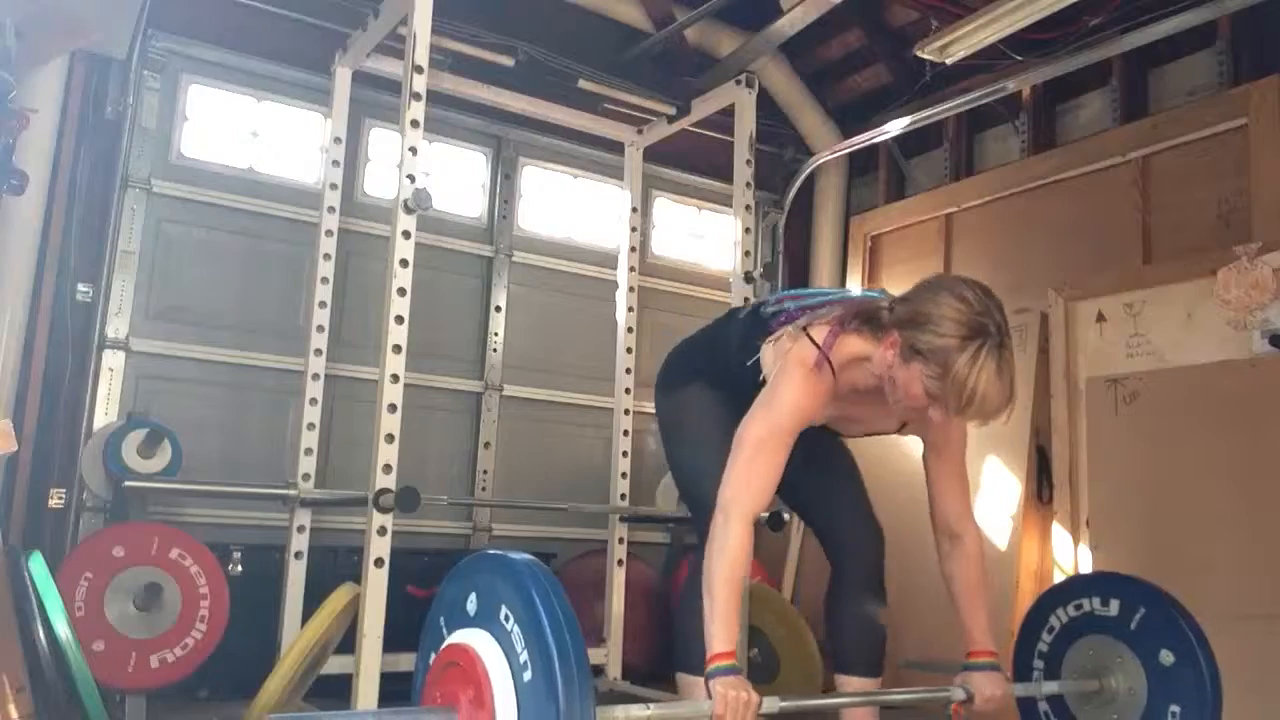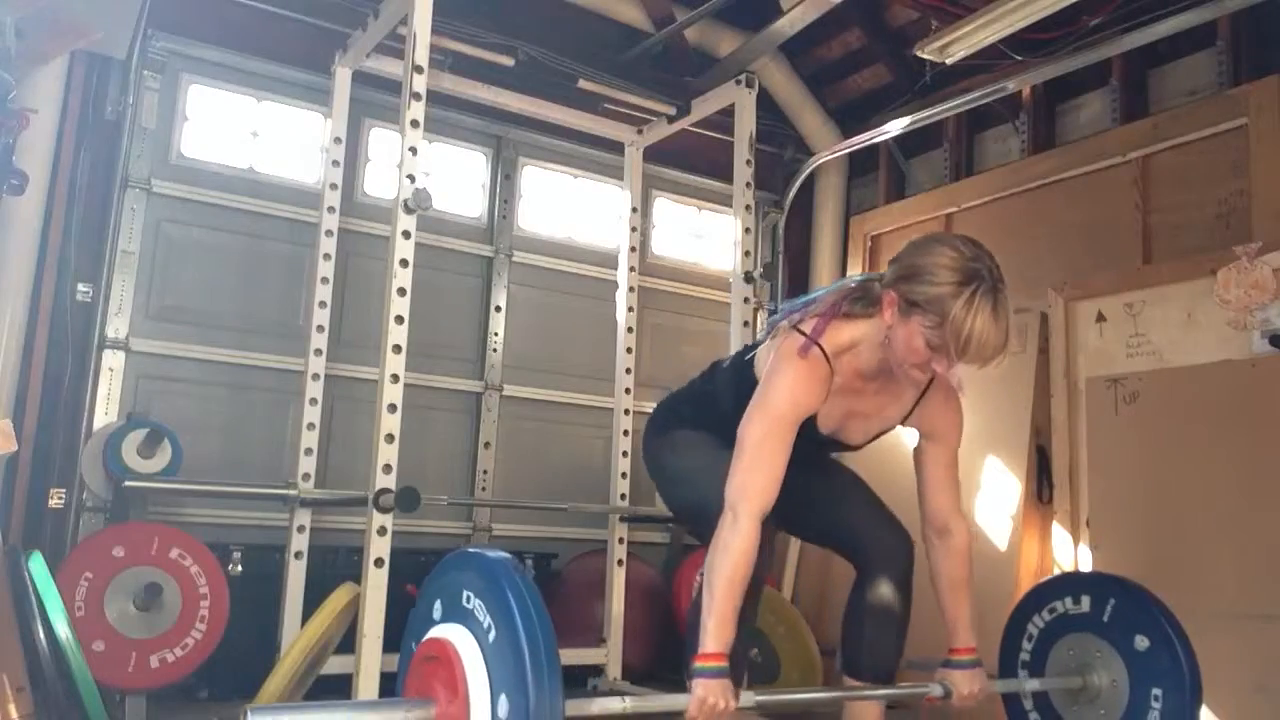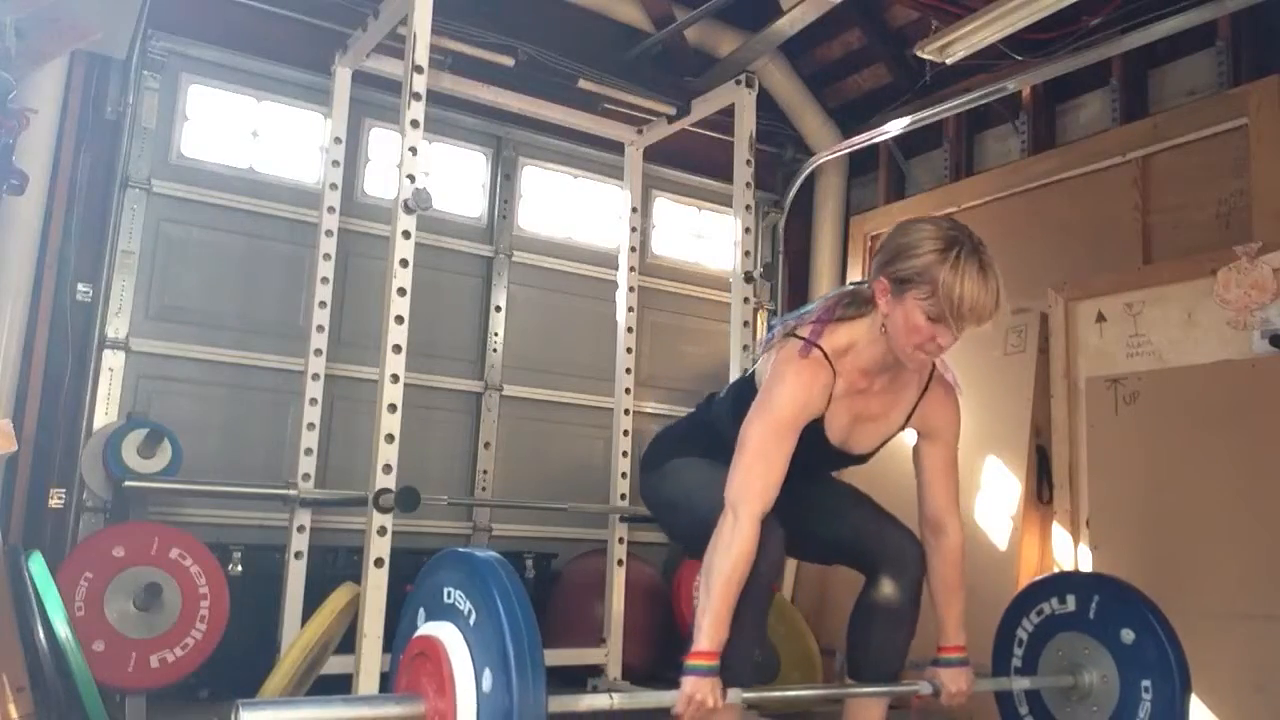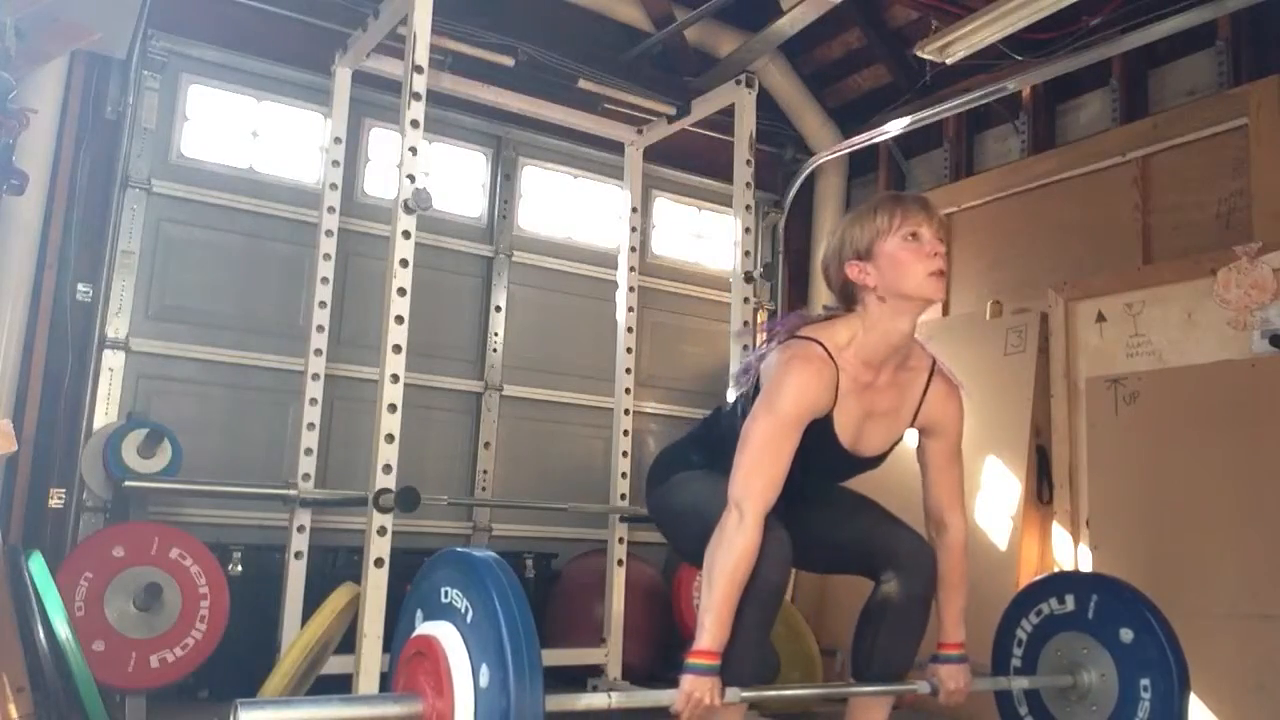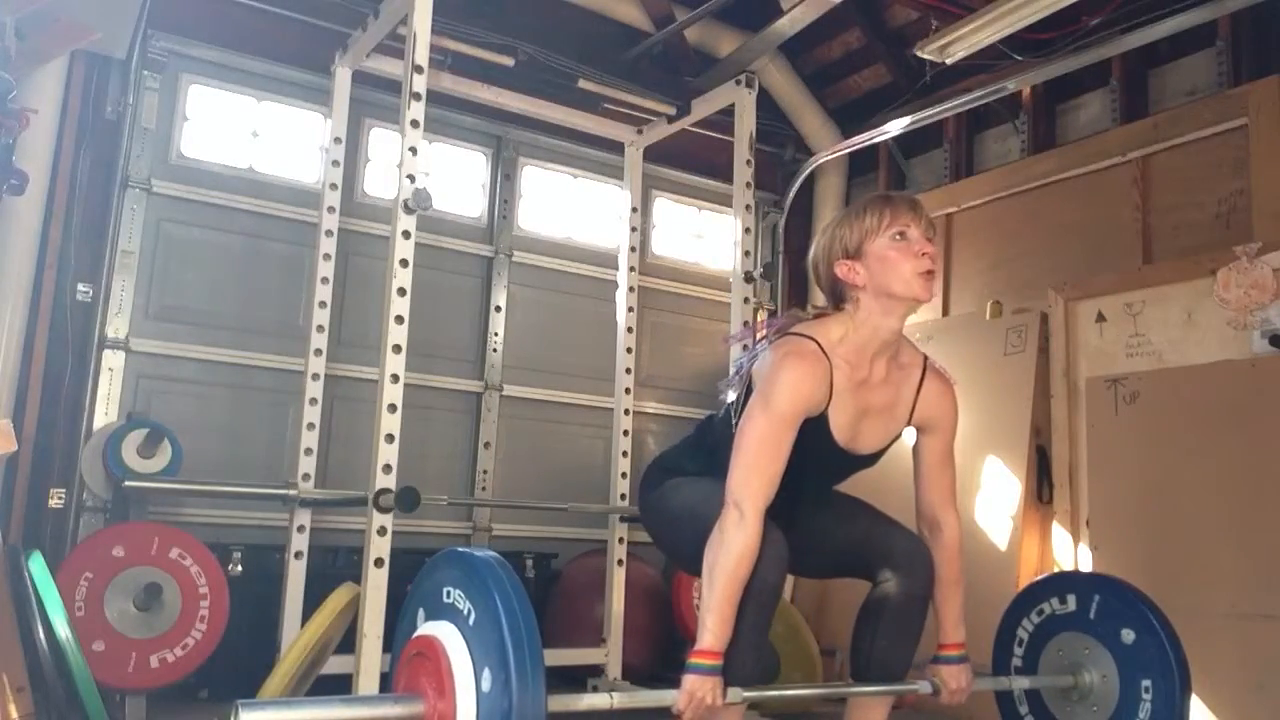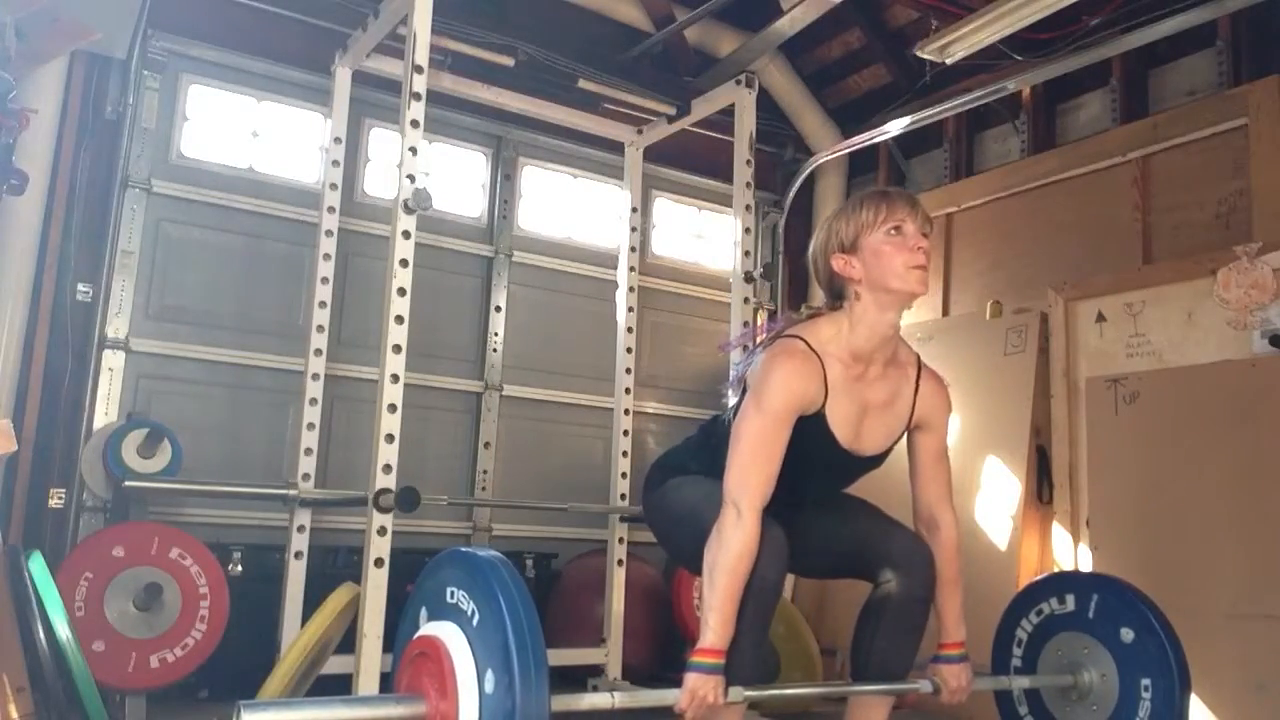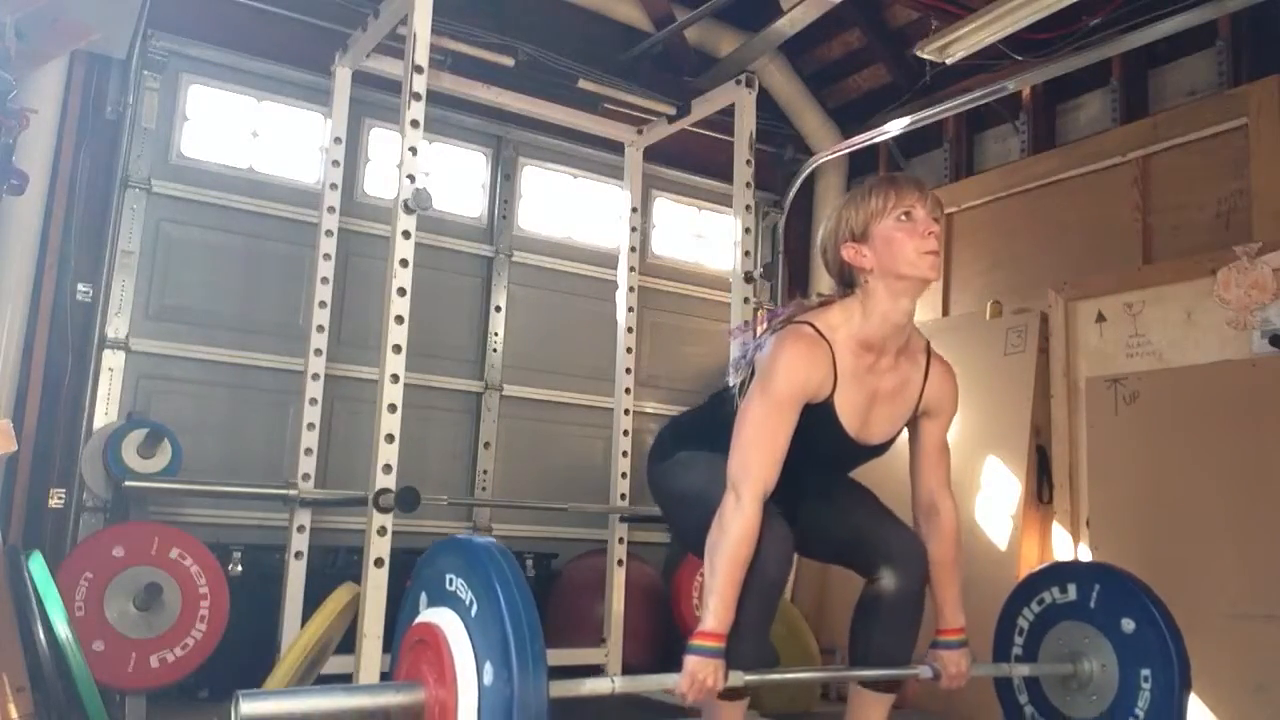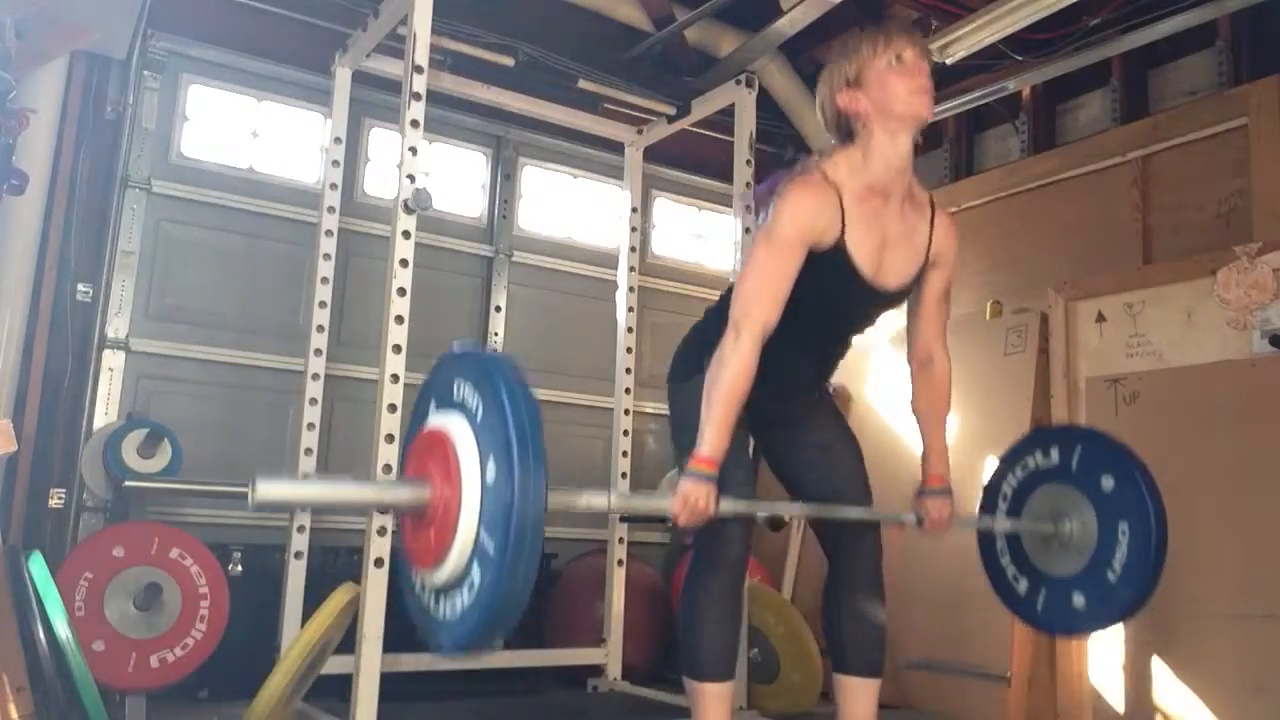
dt=0.5s
person 1, frame 1
left shoulder: (931, 393)
right shoulder: (811, 368)
left elbow: (956, 533)
right elbow: (734, 513)
left wrist: (982, 657)
right wrist: (722, 666)
right hip: (701, 386)
left knee: (859, 542)
right knee: (721, 526)
person 1, frame 2
left shoulder: (935, 401)
right shoulder: (807, 360)
left elbow: (946, 527)
right elbow: (743, 513)
left wrist: (962, 653)
right wrist: (711, 663)
left hip: (793, 456)
right hip: (692, 436)
left knee: (888, 551)
right knee: (750, 542)
person 1, frame 3
left shoulder: (935, 399)
right shoulder: (807, 366)
left elbow: (942, 527)
right elbow: (741, 515)
left wrist: (952, 651)
right wrist: (703, 660)
left hip: (791, 481)
right hip: (688, 464)
left knee: (900, 556)
right knee: (760, 545)
person 1, frame 4
left shoulder: (936, 392)
right shoulder: (809, 366)
left elbow: (947, 522)
right elbow: (743, 515)
left wrist: (951, 649)
right wrist: (703, 659)
left hip: (798, 495)
right hip: (696, 480)
left knee: (911, 560)
right knee: (765, 551)
person 1, frame 5
left shoulder: (930, 390)
right shoulder: (802, 363)
left elbow: (941, 521)
right elbow: (742, 513)
left wrist: (952, 648)
right wrist: (706, 658)
left hip: (793, 500)
right hip: (689, 486)
left knee: (907, 560)
right knee: (762, 553)
person 1, frame 6
left shoulder: (925, 390)
right shoulder: (794, 363)
left elbow: (937, 520)
right elbow: (739, 514)
left wrist: (952, 647)
right wrist: (708, 655)
left hip: (797, 506)
right hip: (694, 489)
left knee: (908, 560)
right knee: (761, 550)
person 1, frame 7
left shoulder: (934, 378)
right shoulder: (804, 350)
left elbow: (936, 507)
right elbow: (743, 498)
left wrist: (952, 633)
right wrist: (708, 639)
right hip: (697, 460)
left knee: (903, 558)
right knee: (765, 548)
person 1, frame 8
left shoulder: (932, 228)
right shoulder: (812, 196)
left elbow: (929, 357)
right elbow: (746, 330)
left wrist: (935, 476)
right wrist: (703, 465)
left hip: (802, 389)
right hip: (719, 377)
left knee: (859, 544)
right knee: (726, 541)
